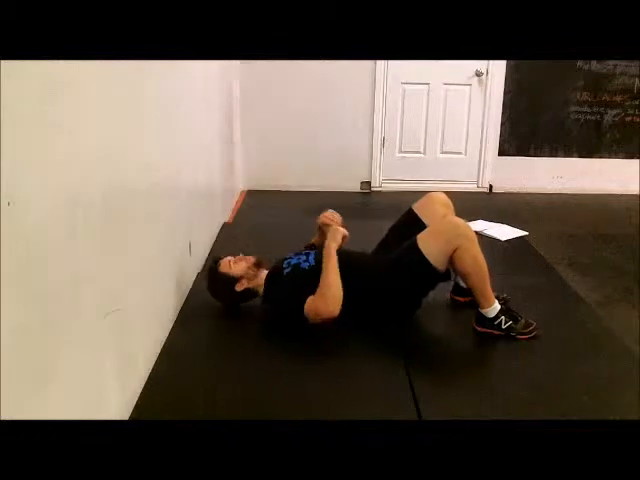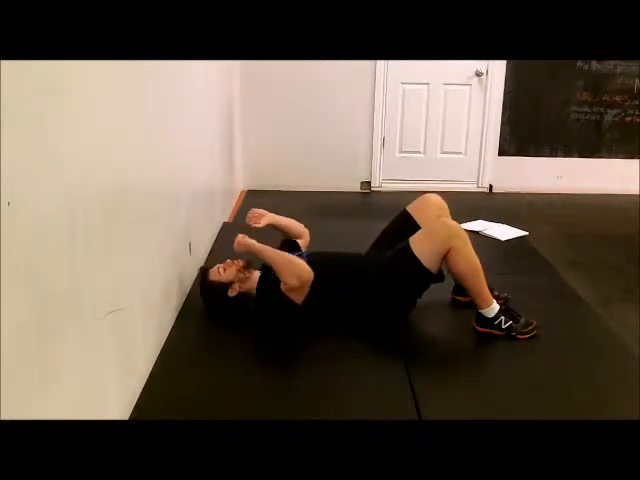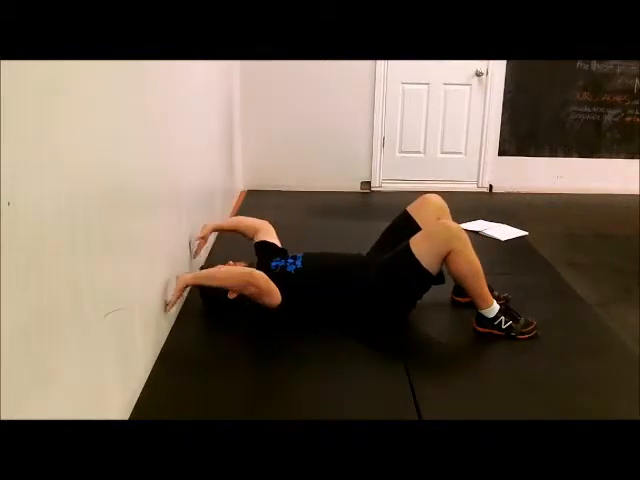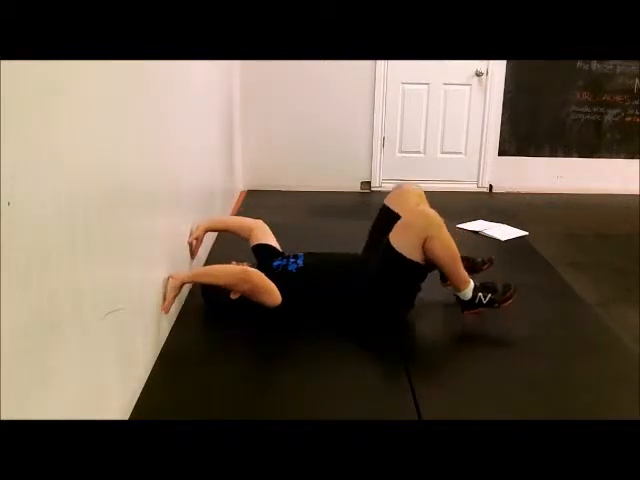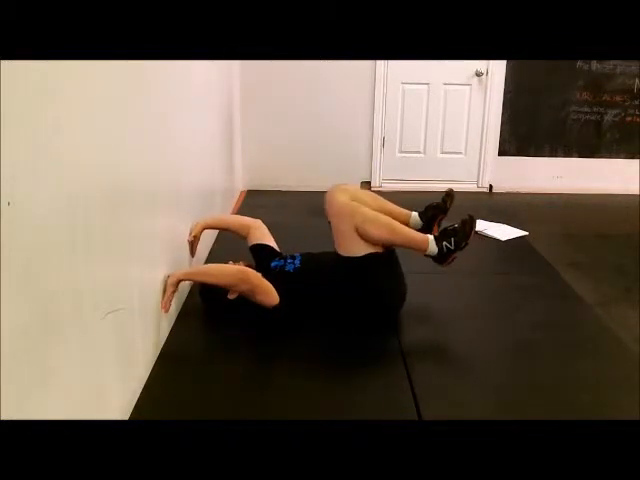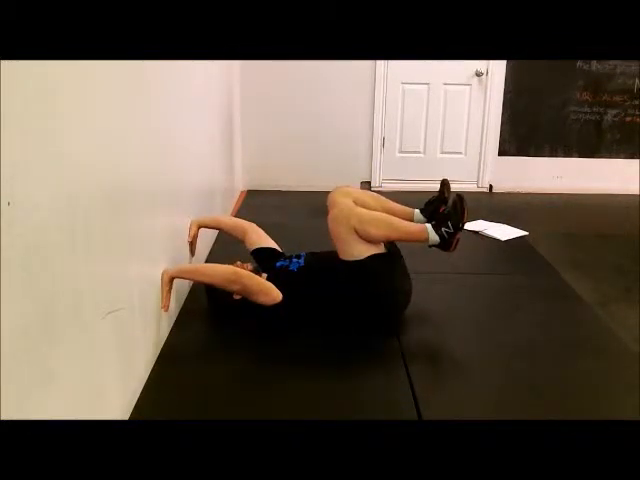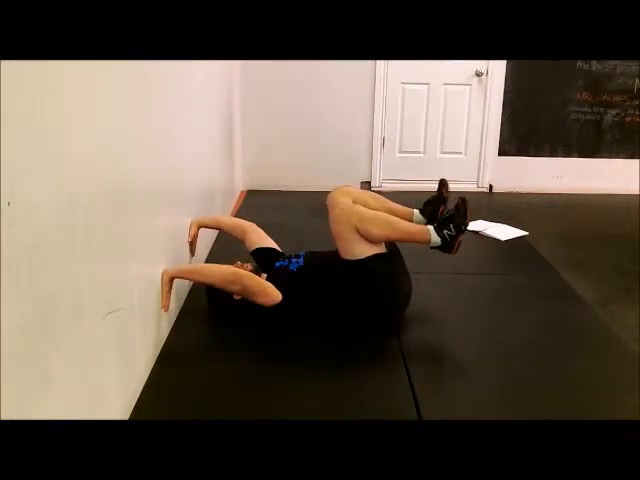
dt=0.7s
person 1, frame 1
left shoulder: (280, 270)
right shoulder: (279, 297)
left elbow: (315, 253)
right elbow: (328, 308)
left wrist: (325, 229)
right wrist: (332, 245)
left hip: (381, 263)
right hip: (390, 292)
left knee: (437, 202)
right knee: (457, 230)
left ankle: (465, 287)
right ankle: (491, 315)
person 1, frame 2
left shoulder: (268, 269)
right shoulder: (270, 296)
left elbow: (302, 234)
right elbow: (303, 275)
left wrist: (270, 219)
right wrist: (251, 245)
left hip: (373, 264)
right hip: (382, 292)
left knee: (431, 203)
right knee: (449, 231)
left ankle: (468, 288)
right ankle: (491, 315)
person 1, frame 3
left shoulder: (270, 263)
right shoulder: (266, 292)
left elbow: (261, 225)
right elbow: (253, 280)
left wrist: (213, 227)
right wrist: (189, 278)
left hip: (372, 265)
right hip: (381, 293)
left knee: (432, 203)
right knee: (448, 232)
left ankle: (467, 288)
right ankle: (491, 315)
person 1, frame 4
left shoulder: (270, 264)
right shoulder: (268, 294)
left elbow: (255, 226)
right elbow: (243, 277)
left wrist: (205, 226)
right wrist: (181, 277)
left hip: (370, 265)
right hip: (384, 293)
left knee: (407, 195)
right knee: (421, 215)
left ankle: (450, 265)
right ankle: (469, 295)
person 1, frame 5
left shoulder: (268, 264)
right shoulder: (266, 296)
left elbow: (253, 225)
right elbow: (244, 276)
left wrist: (202, 224)
right wrist: (179, 275)
left hip: (372, 277)
right hip: (378, 292)
left knee: (339, 194)
right knee: (344, 208)
left ankle: (420, 222)
right ankle: (436, 247)
person 1, frame 6
left shoulder: (271, 265)
right shoulder: (271, 296)
left elbow: (246, 228)
right elbow: (234, 277)
left wrist: (199, 223)
right wrist: (173, 272)
left hip: (381, 278)
right hip: (382, 292)
left knee: (340, 197)
right knee: (343, 213)
left ankle: (422, 217)
right ankle: (436, 234)
person 1, frame 7
left shoulder: (272, 265)
right shoulder: (272, 296)
left elbow: (247, 229)
right elbow: (234, 278)
left wrist: (200, 222)
right wrist: (173, 272)
left hip: (380, 278)
right hip: (382, 291)
left knee: (340, 196)
right knee: (345, 213)
left ankle: (421, 217)
right ankle: (439, 236)
